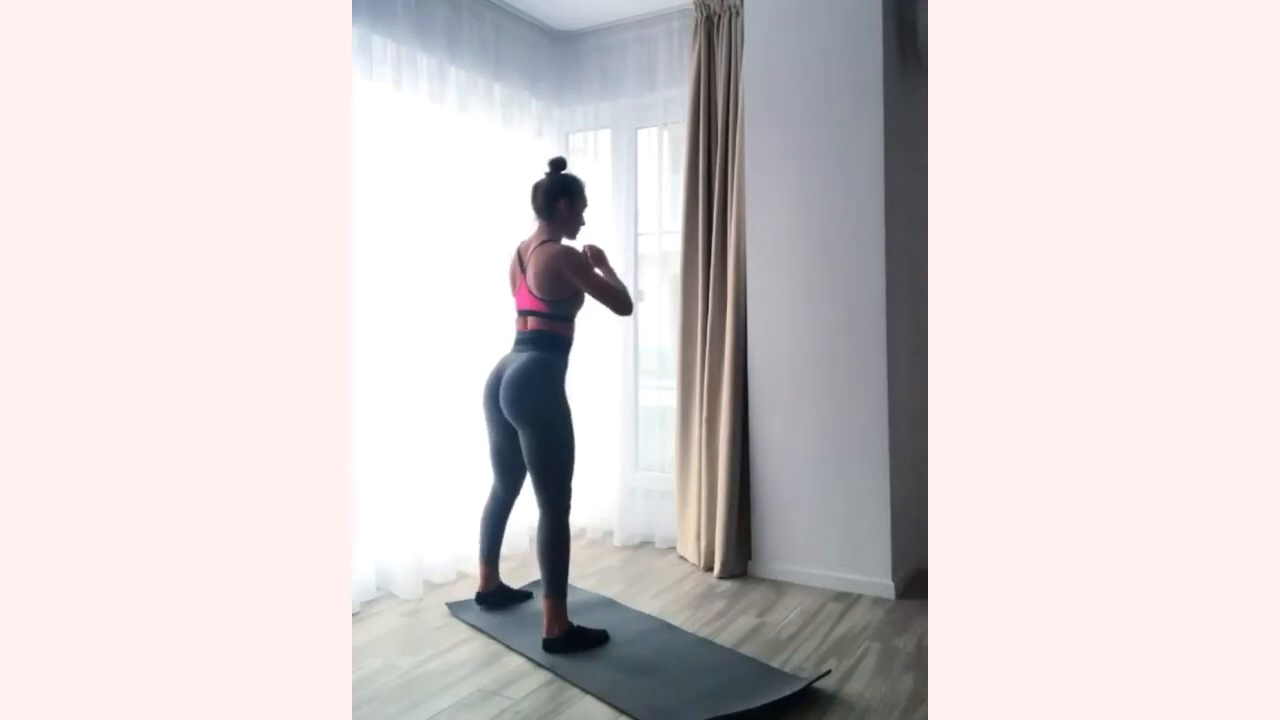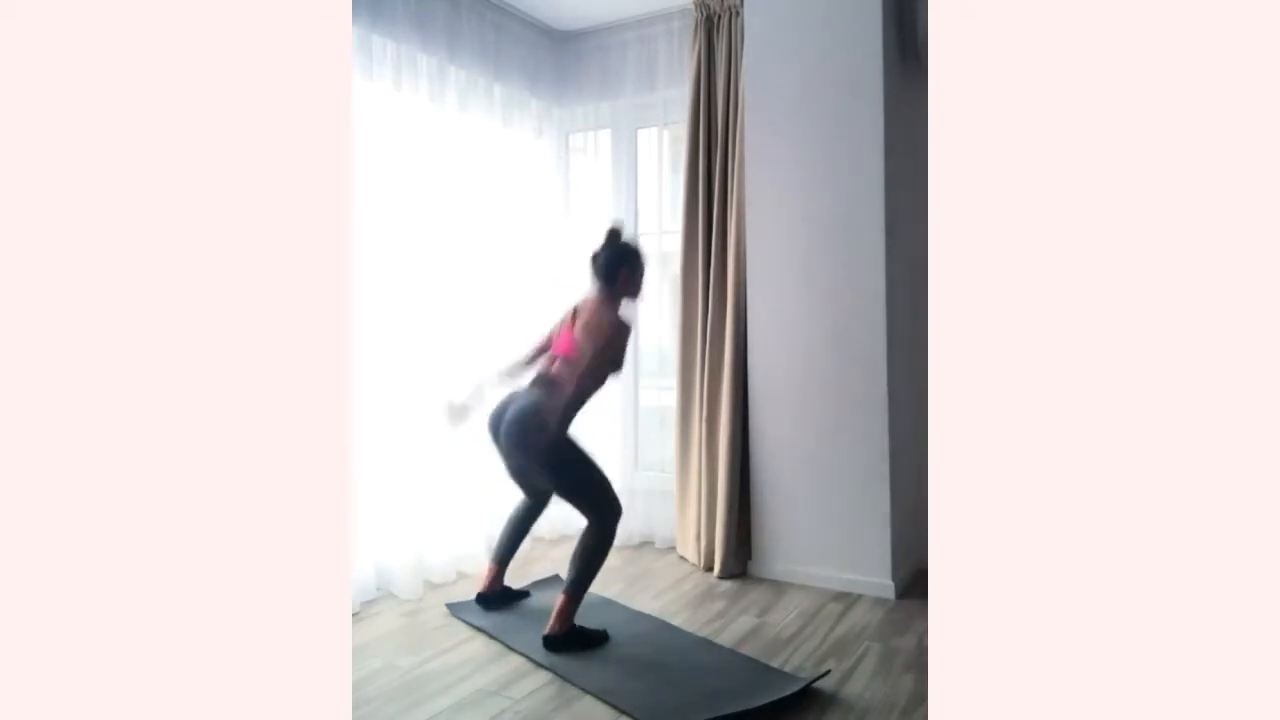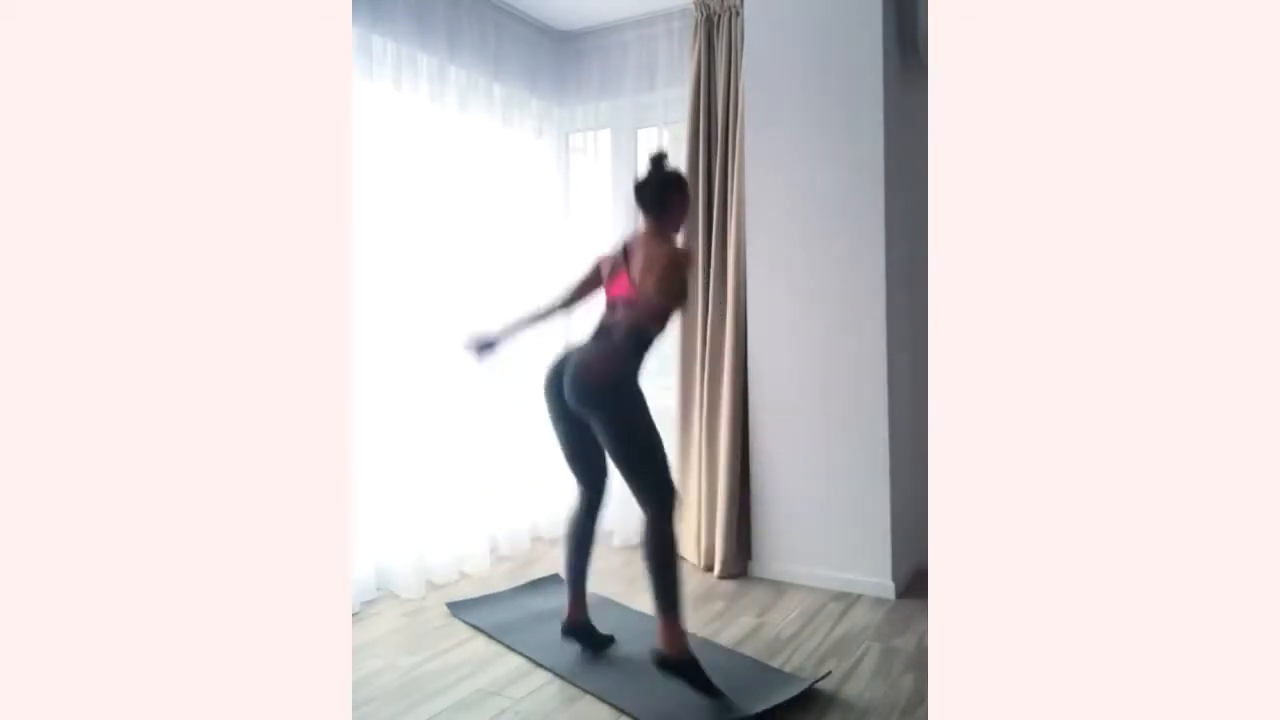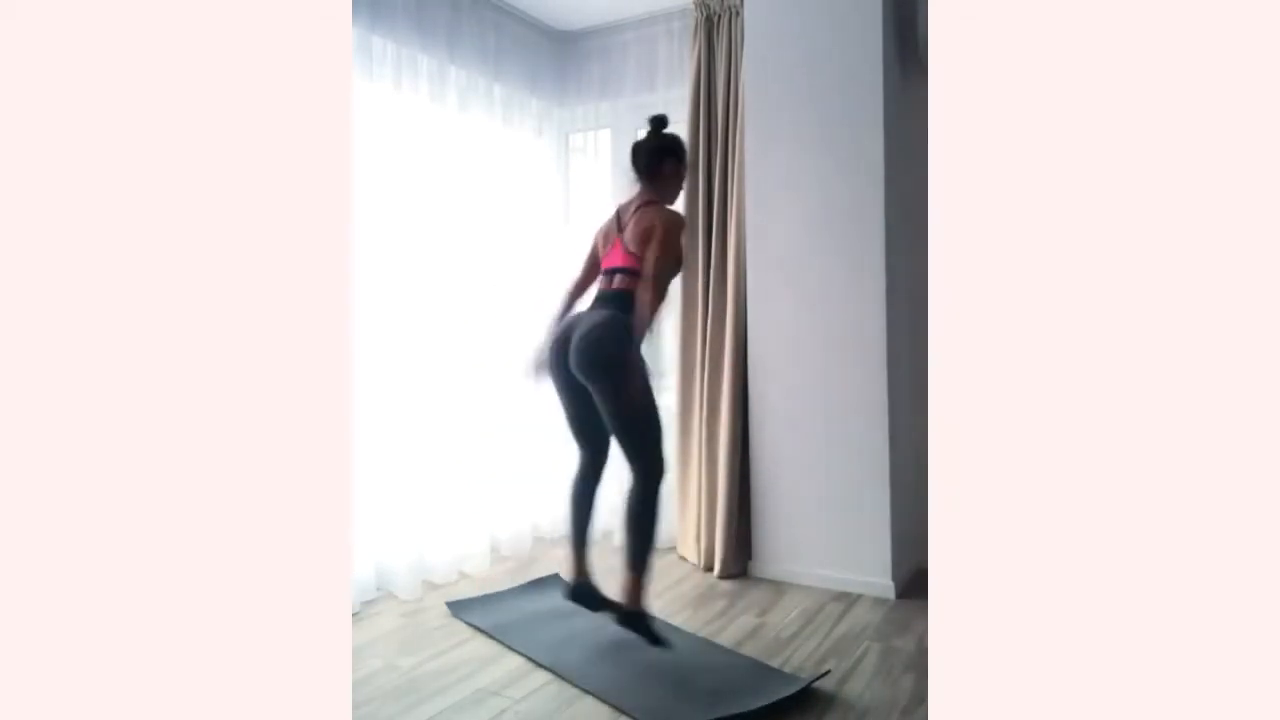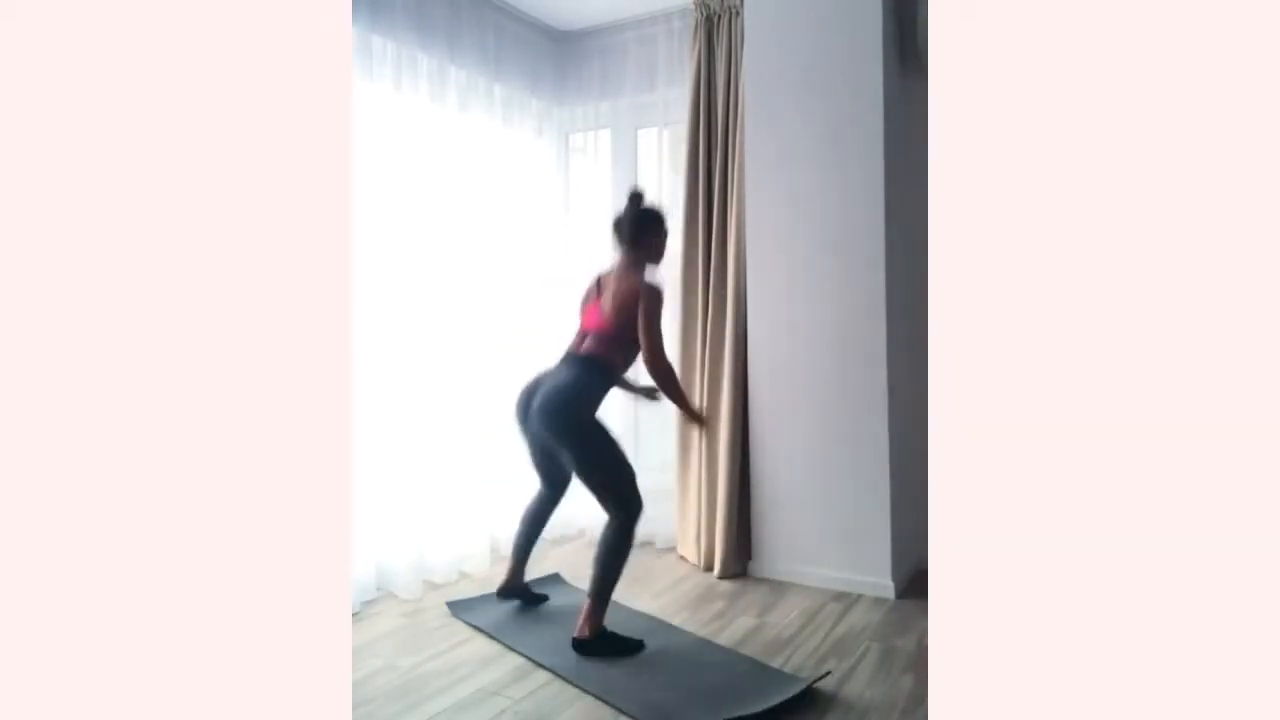
dt=1s
person 1, frame 1
left shoulder: (519, 254)
right shoulder: (562, 256)
right elbow: (623, 305)
right wrist: (602, 264)
left hip: (501, 376)
right hip: (536, 383)
left knee: (505, 487)
right knee: (555, 505)
left ankle: (489, 585)
right ankle: (557, 628)
person 1, frame 2
left shoulder: (572, 315)
right shoulder: (614, 327)
left elbow: (531, 358)
right elbow: (582, 375)
right wrist: (550, 423)
left hip: (505, 416)
right hip: (536, 424)
left knee: (536, 496)
right knee: (606, 512)
left ankle: (491, 584)
right ankle: (561, 627)
person 1, frame 3
left shoulder: (614, 256)
right shoulder: (674, 255)
left elbow: (561, 302)
right elbow: (648, 306)
left wrist: (502, 334)
right wrist: (613, 348)
left hip: (564, 372)
right hip: (603, 380)
left knee: (591, 491)
right knee: (659, 504)
left ankle: (576, 615)
right ankle: (672, 645)
person 1, frame 4
left shoulder: (613, 219)
right shoulder: (668, 221)
right elbow: (651, 288)
left wrist: (558, 336)
right wrist: (633, 349)
left hip: (574, 338)
right hip: (607, 348)
left knee: (593, 459)
right knee: (649, 470)
left ankle: (579, 578)
right ankle: (632, 601)
person 1, frame 5
left shoulder: (597, 284)
right shoulder: (643, 291)
right elbow: (655, 362)
left wrist: (632, 388)
right wrist: (688, 409)
left hip: (535, 395)
right hip: (563, 408)
left knee: (553, 485)
right knee: (626, 508)
left ankle: (513, 581)
right ankle: (589, 630)
